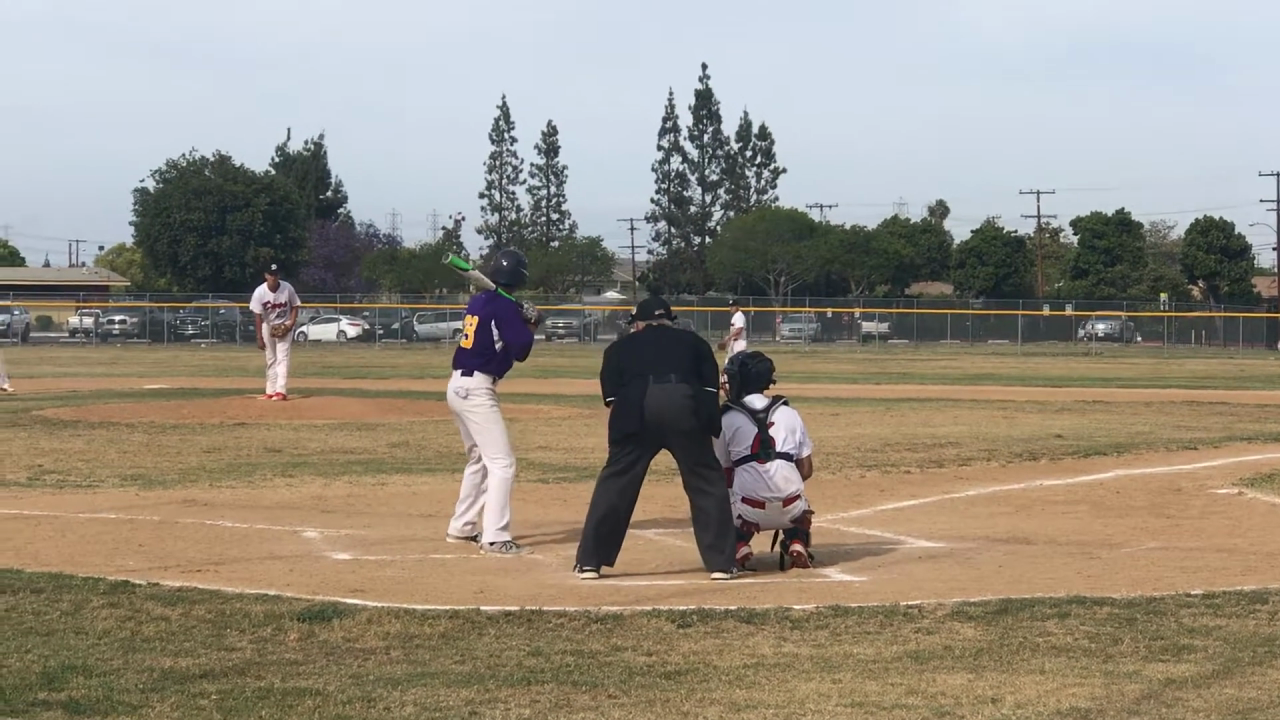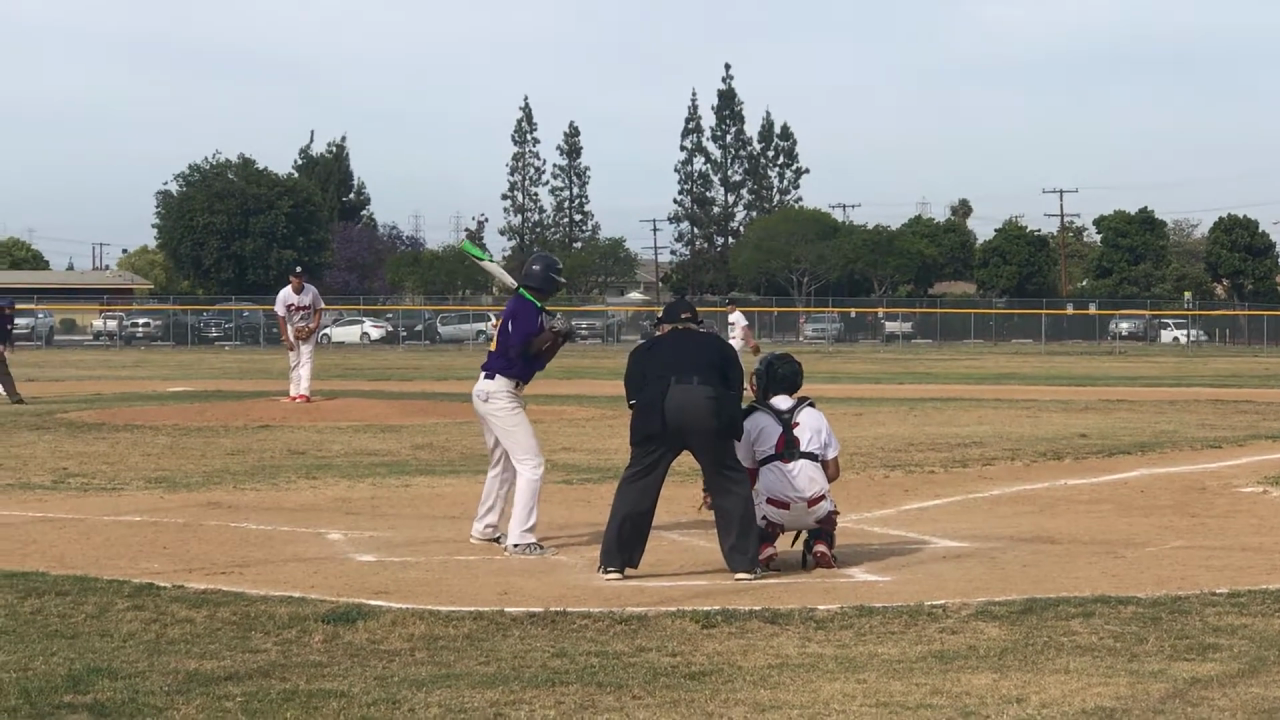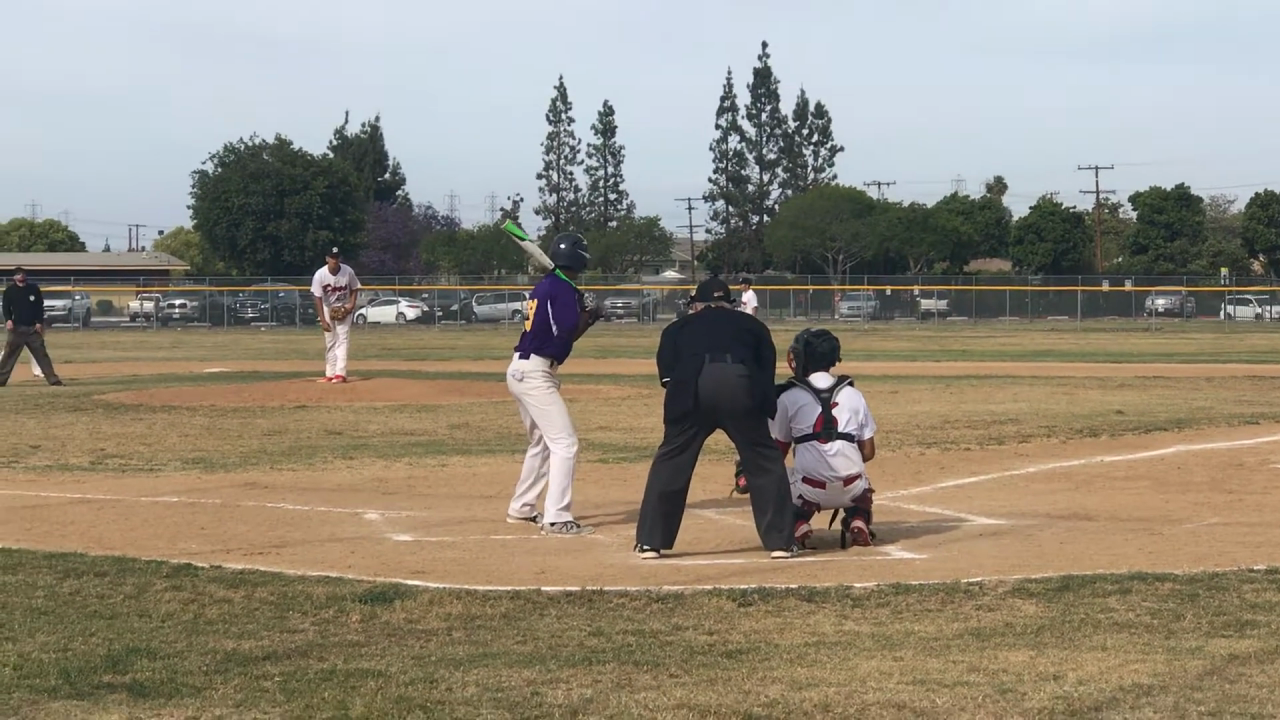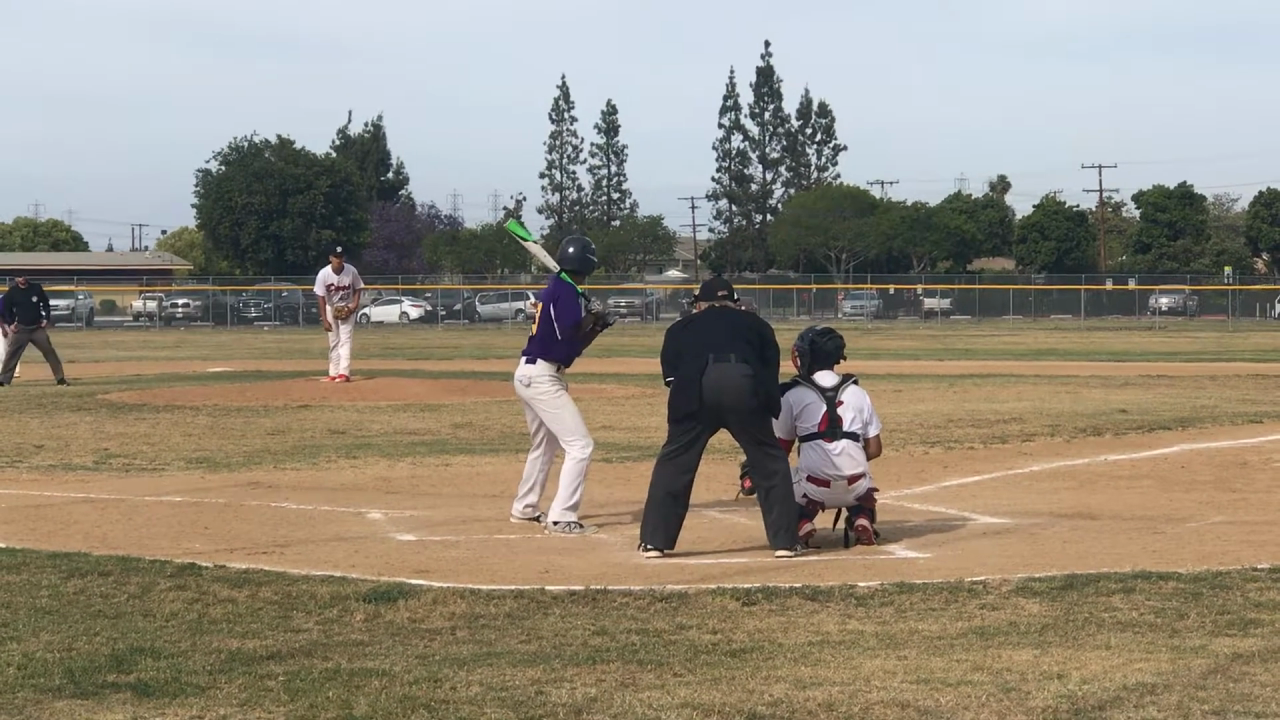
dt=0.5s
person 1, frame 1
left shoulder: (478, 301)
right shoulder: (505, 306)
right elbow: (520, 352)
left wrist: (521, 320)
right wrist: (531, 325)
left hip: (460, 386)
right hip: (477, 389)
left knee: (479, 460)
right knee: (502, 463)
left ankle: (461, 527)
right ankle: (495, 538)
person 1, frame 2
left shoulder: (520, 306)
right shoulder: (527, 308)
left elbow: (537, 361)
right elbow: (520, 348)
left wrist: (559, 339)
right wrist: (551, 332)
left hip: (490, 390)
right hip: (499, 393)
left knee: (503, 464)
right knee: (531, 465)
left ankle: (484, 529)
right ankle: (520, 540)
person 1, frame 3
left shoulder: (544, 286)
right shoulder: (563, 289)
right elbow: (567, 333)
left wrist: (589, 319)
right wrist: (587, 313)
left hip: (523, 370)
right hip: (534, 373)
left knee: (542, 443)
right knee: (564, 443)
left ankle: (521, 508)
right ankle: (557, 519)
person 1, frame 4
left shoulder: (555, 289)
right shoulder: (566, 291)
left elbow: (575, 346)
right elbow: (570, 332)
left wrist: (599, 325)
right wrist: (592, 316)
left hip: (530, 374)
right hip: (542, 377)
left knee: (545, 445)
right knee: (580, 445)
left ankle: (524, 508)
right ankle: (561, 518)
person 2, frame 1
left shoulder: (619, 347)
right shoulder: (693, 341)
left elbow: (614, 401)
right elbow: (710, 390)
left wrist: (620, 449)
left hip: (636, 406)
right hip: (686, 402)
left knee: (615, 481)
right knee: (708, 481)
left ankle: (589, 561)
right ankle: (721, 563)
person 2, frame 2
left shoulder: (644, 349)
right shoulder: (719, 345)
left elbow: (636, 401)
right elbow: (734, 394)
left wrist: (648, 444)
right wrist: (720, 442)
left hip: (658, 408)
right hip: (708, 405)
left knee: (637, 482)
right knee: (731, 482)
left ankle: (613, 563)
right ankle: (744, 564)
person 2, frame 3
left shoulder: (677, 328)
right shoulder: (751, 324)
left elbow: (667, 375)
right elbow: (768, 369)
left wrist: (680, 409)
right wrist: (761, 408)
left hip: (692, 388)
right hip: (741, 384)
left knee: (670, 461)
right knee: (766, 461)
left ankle: (650, 542)
right ankle: (780, 542)
person 2, frame 4
left shoulder: (680, 327)
right shoulder: (755, 323)
left elbow: (671, 374)
right elbow: (771, 368)
right wrist: (767, 405)
left hip: (696, 388)
right hip: (745, 385)
left knee: (673, 461)
right knee: (771, 461)
left ankle: (654, 541)
right ankle: (785, 541)
person 3, frame 1
left shoulder: (727, 420)
right shoulder: (790, 414)
left elbow: (724, 477)
right elbow: (806, 470)
left hip: (749, 512)
right hip: (790, 511)
left ankle: (737, 546)
right ankle: (797, 545)
person 3, frame 2
left shoulder: (752, 421)
right shoulder: (816, 415)
right elbow: (833, 472)
left hip: (774, 512)
right hip: (816, 511)
left ankle: (763, 547)
right ankle: (821, 546)
person 3, frame 3
left shoulder: (789, 397)
right shoulder: (854, 395)
left elbow: (777, 451)
right elbow: (868, 452)
left hip: (810, 491)
right hip: (852, 490)
left ankle: (797, 524)
right ankle: (859, 522)
person 3, frame 4
left shoulder: (793, 395)
right shoulder: (858, 393)
left elbow: (780, 450)
right elbow: (873, 450)
left hip: (813, 490)
right hip: (854, 488)
left ankle: (800, 523)
right ankle: (862, 521)
